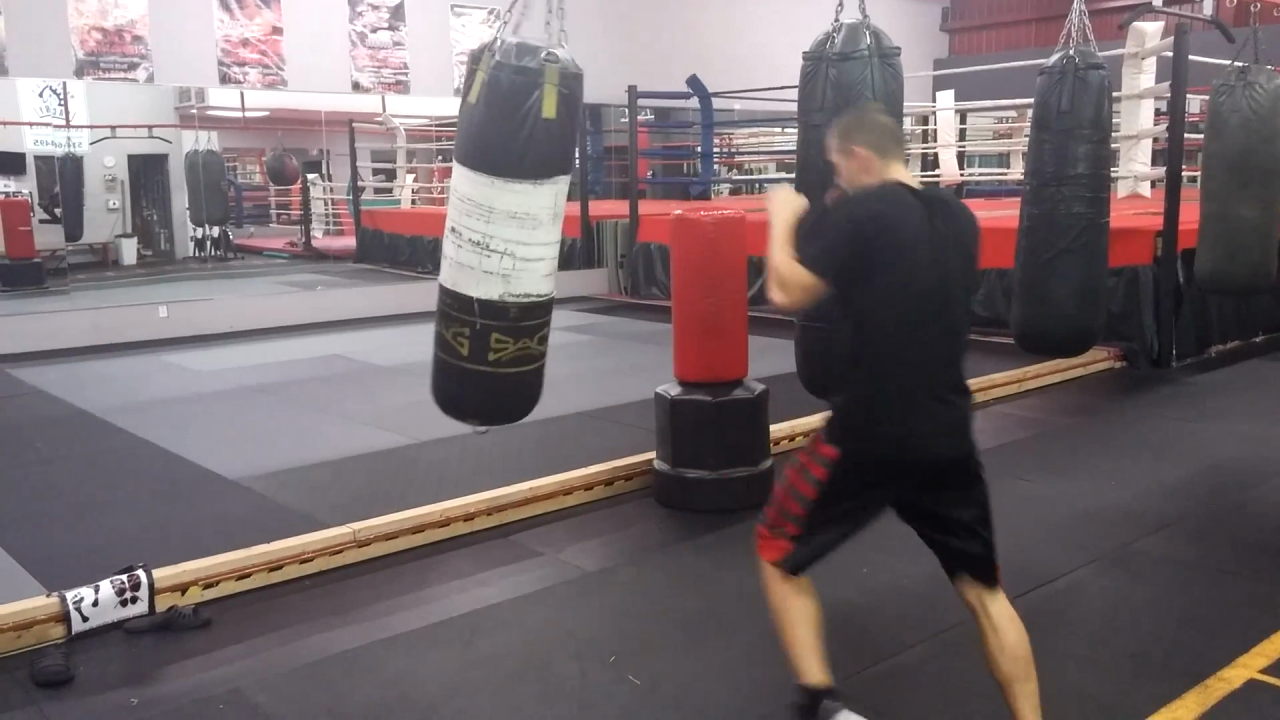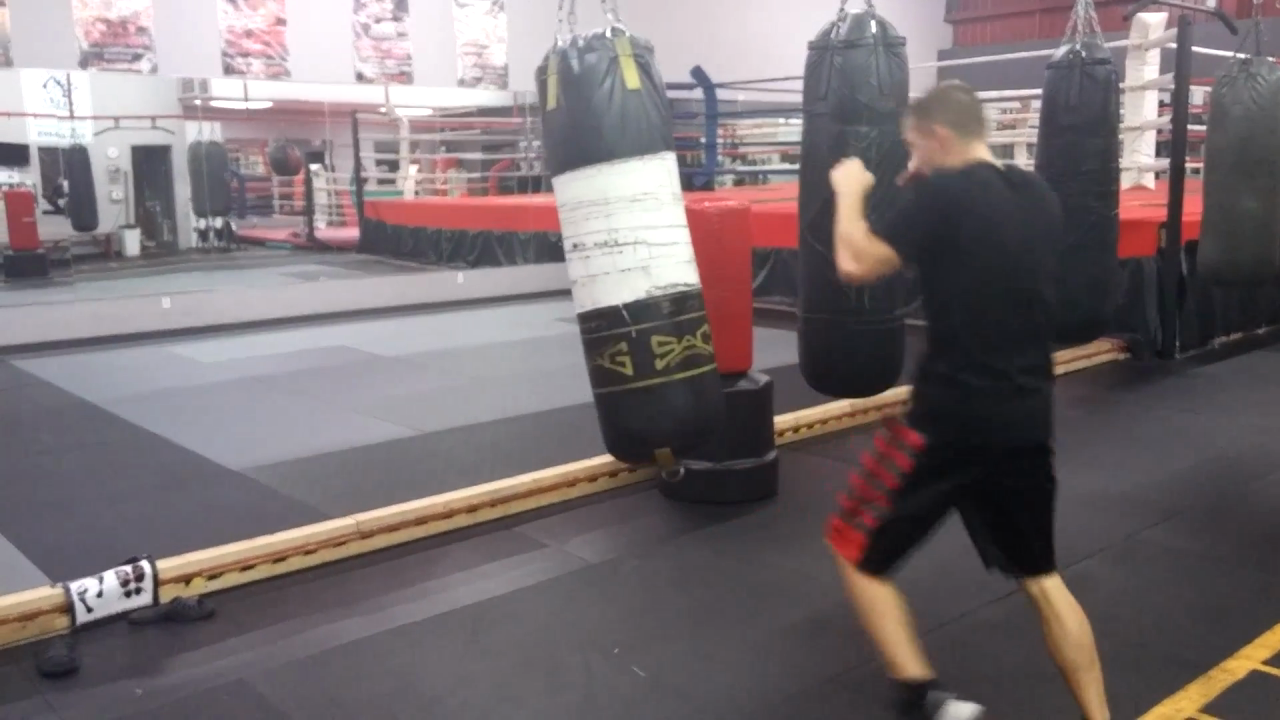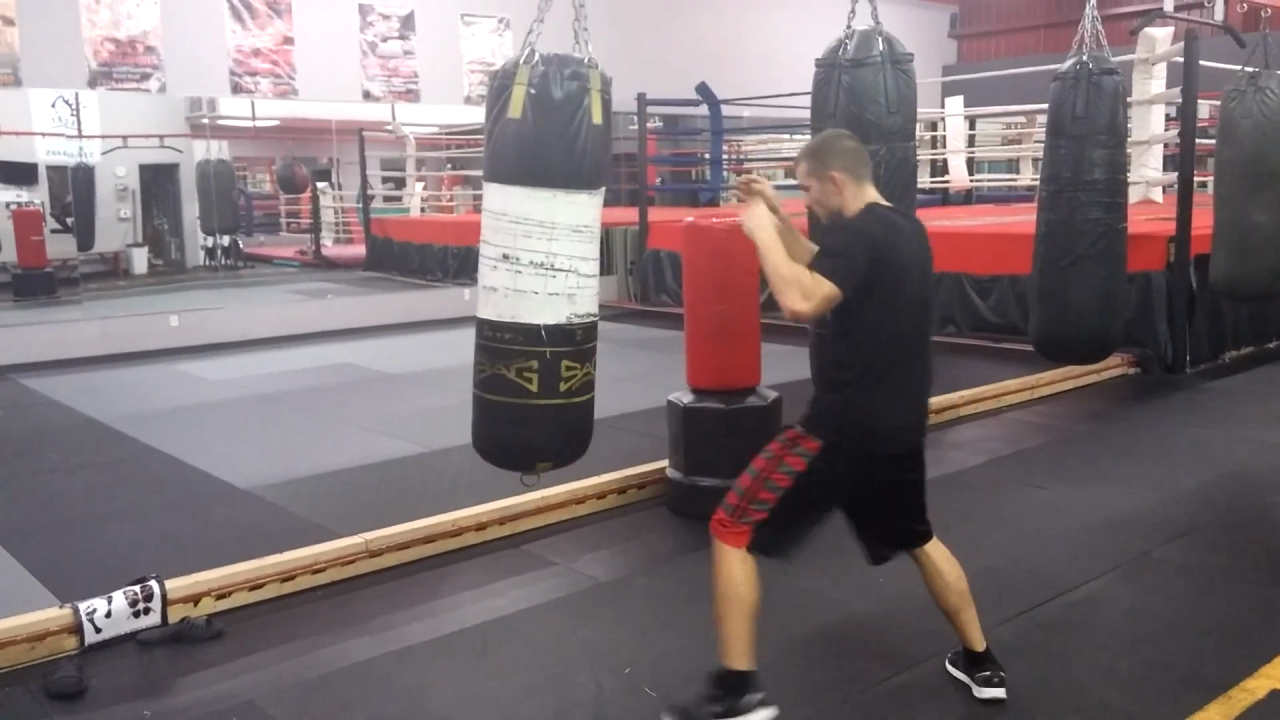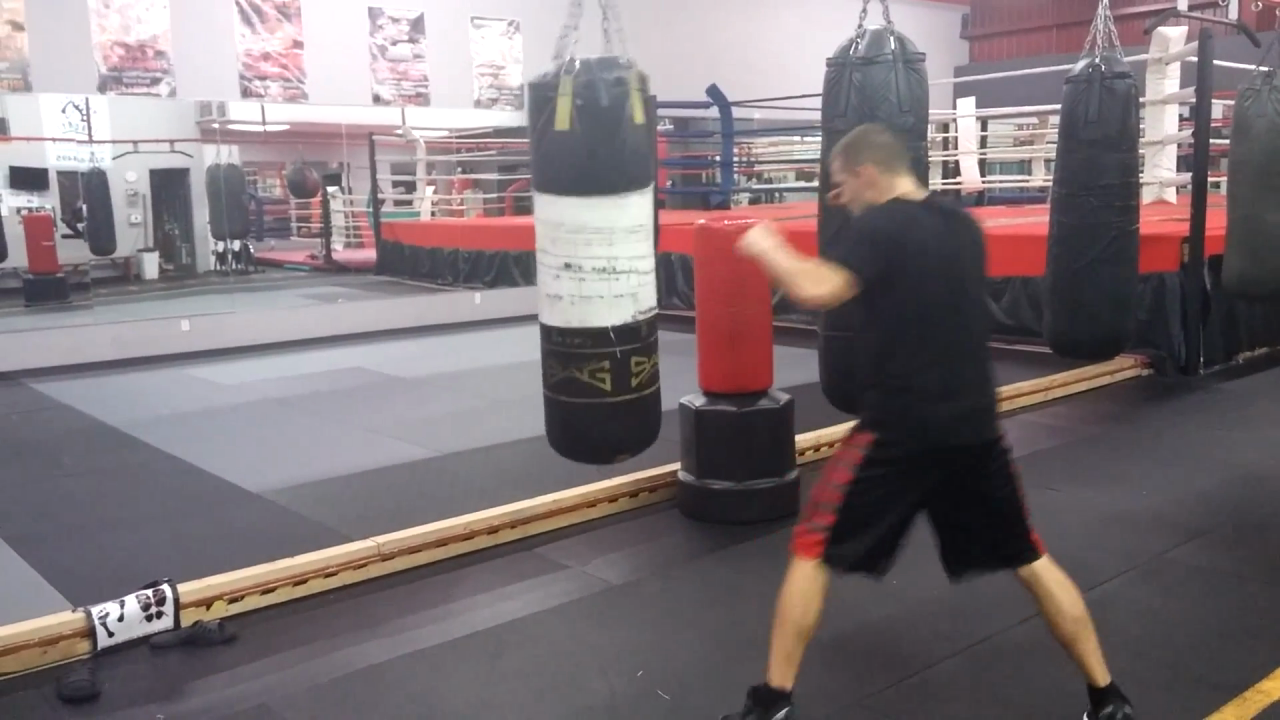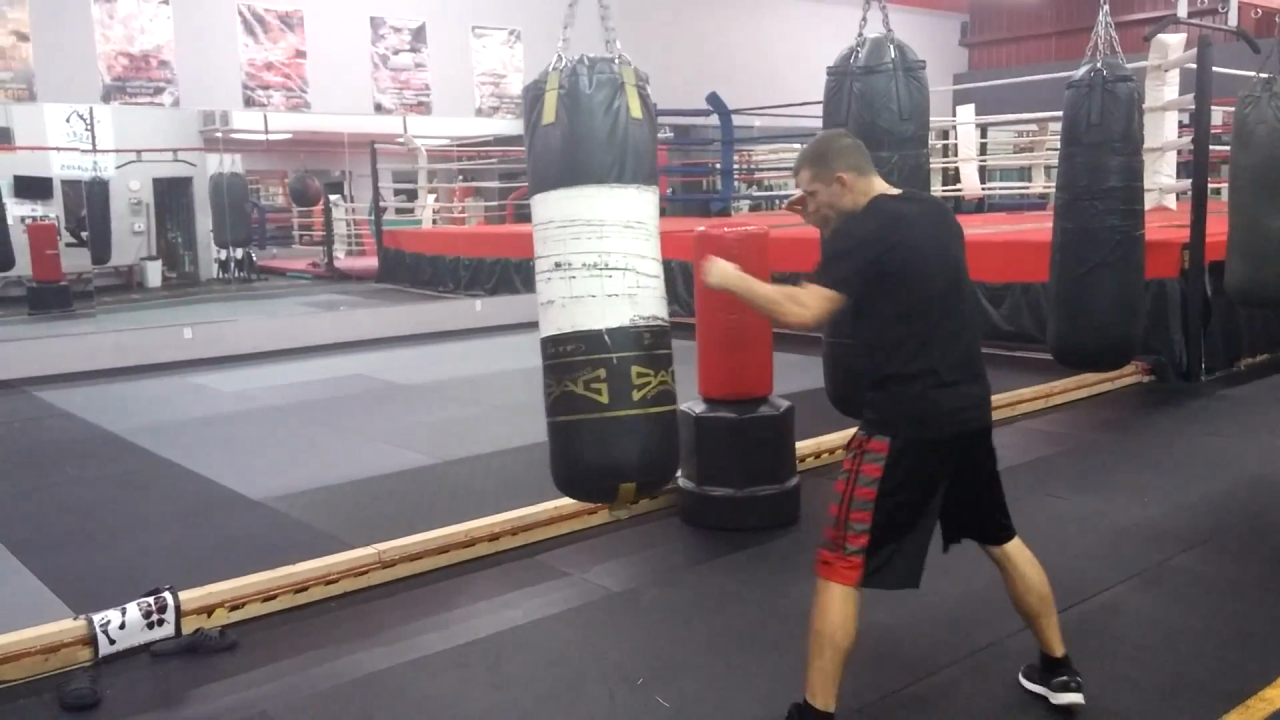
dt=1s
person 1, frame 1
left shoulder: (853, 215)
right shoulder: (960, 220)
left elbow: (787, 294)
left wrist: (783, 219)
left hip: (865, 434)
right hip: (948, 436)
left knee: (778, 552)
right knee: (982, 588)
person 1, frame 2
left shoulder: (941, 192)
right shoulder: (1037, 197)
left elbow: (857, 265)
left wrist: (849, 191)
left hip: (948, 417)
right hip: (1026, 421)
left knee: (854, 546)
right knee: (1040, 578)
person 1, frame 3
left shoulder: (861, 233)
right shoulder: (905, 228)
left elbow: (802, 302)
left wrist: (765, 232)
right wrist: (780, 216)
left hip: (843, 426)
right hip: (903, 424)
left knee: (733, 531)
right knee: (919, 540)
right ankle: (981, 662)
person 1, frame 4
left shoulder: (878, 226)
right shoulder: (960, 226)
left elbow: (818, 291)
left wrist: (765, 246)
left hip: (896, 429)
right hip: (974, 426)
left knee: (811, 551)
right knee: (1027, 559)
person 1, frame 5
left shoulder: (866, 227)
right shoulder: (933, 214)
left elbow: (804, 309)
left wrist: (731, 278)
right wrist: (819, 221)
left hip: (904, 422)
right hip: (967, 412)
left knee: (842, 570)
right knee: (997, 539)
right ankle: (1058, 670)
